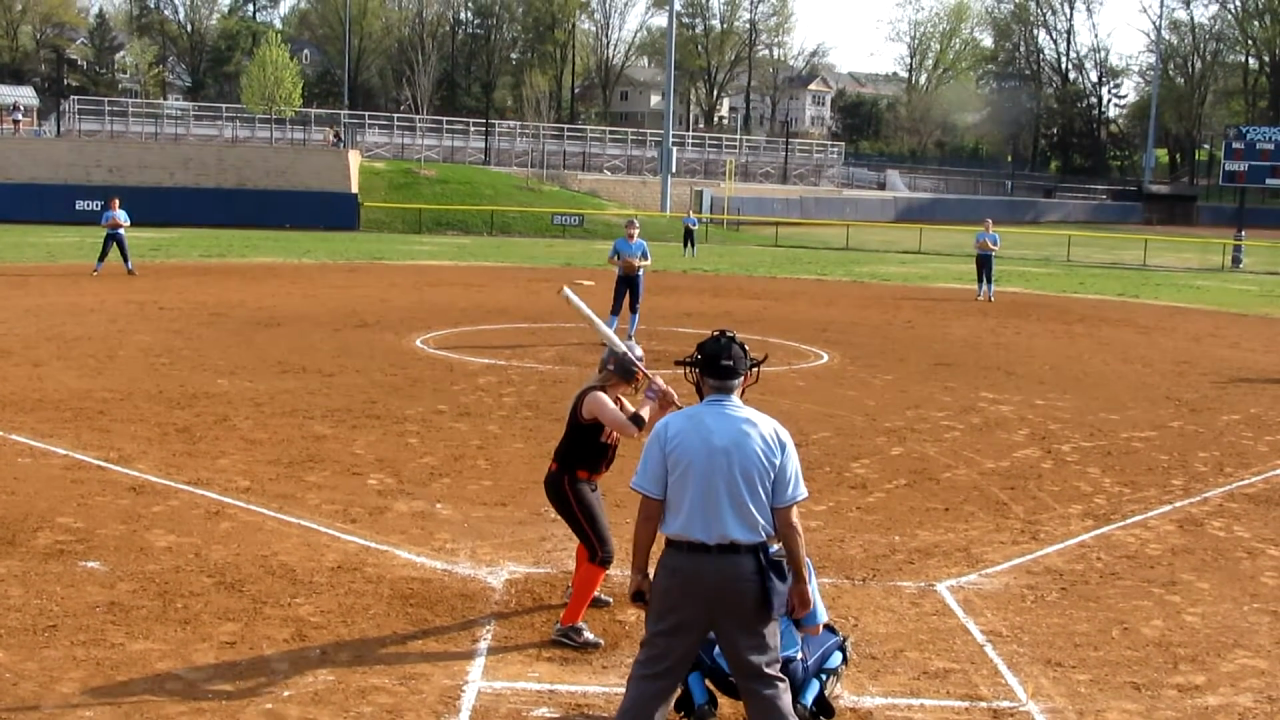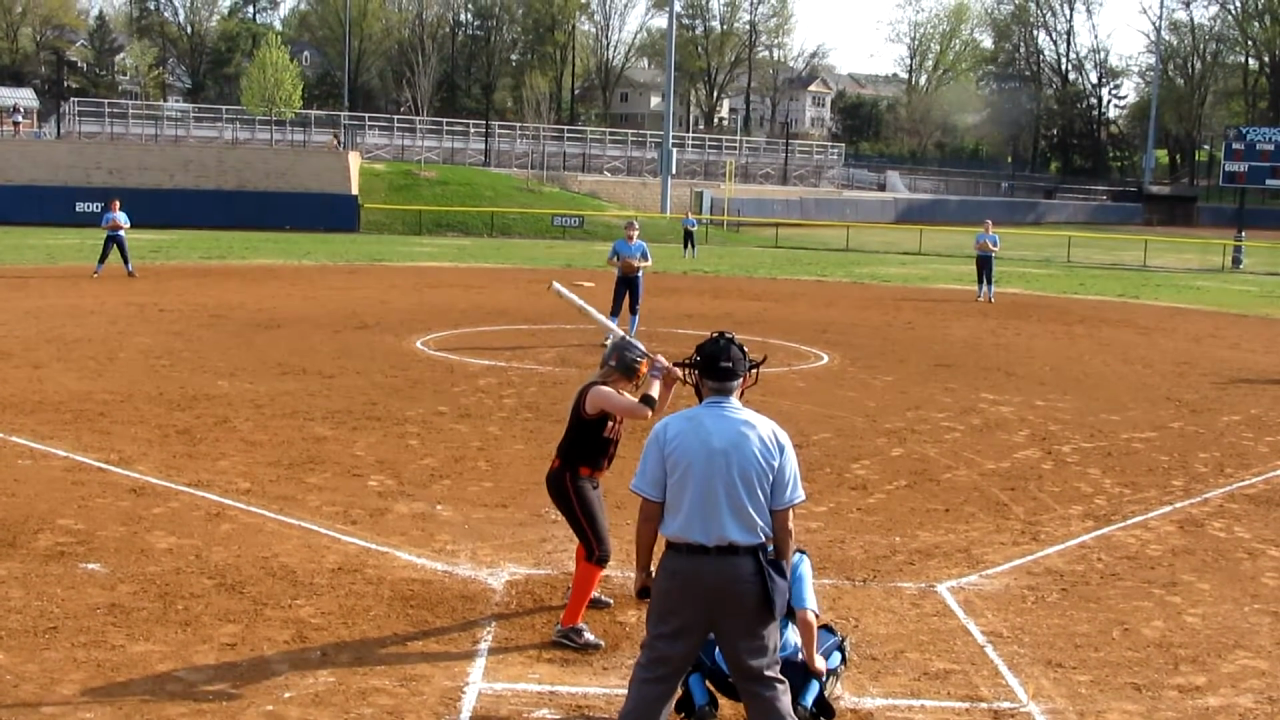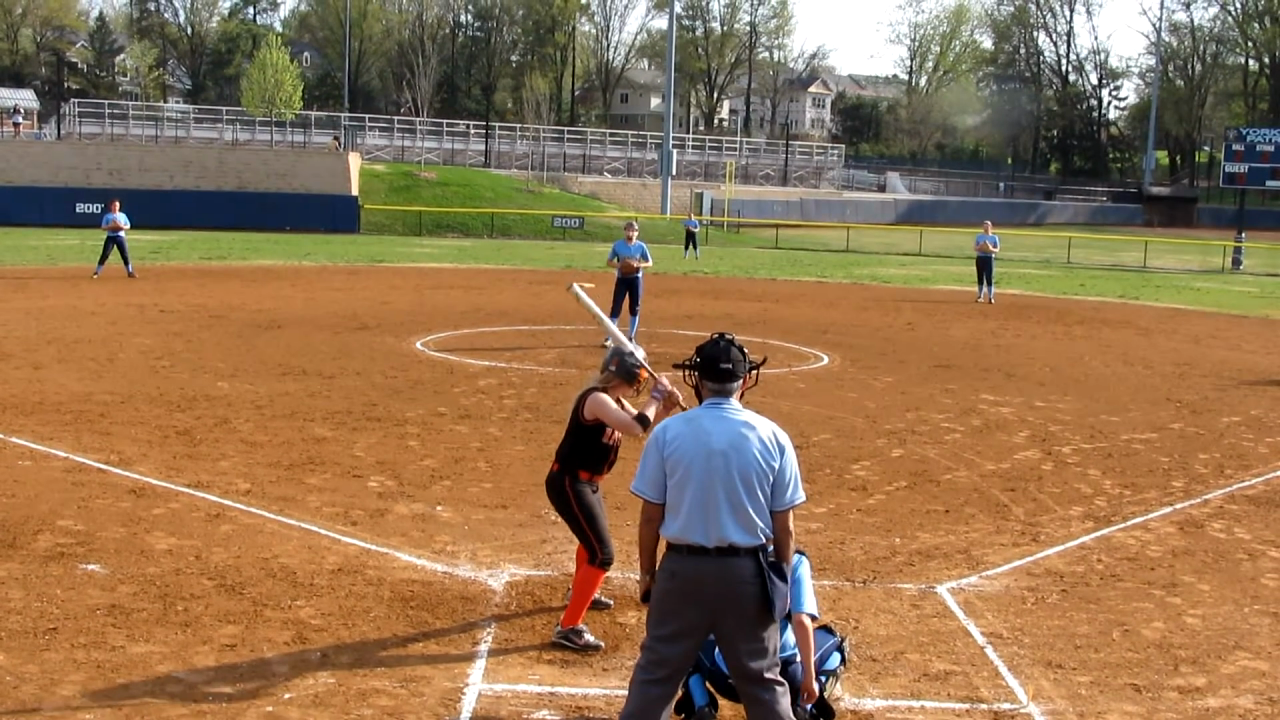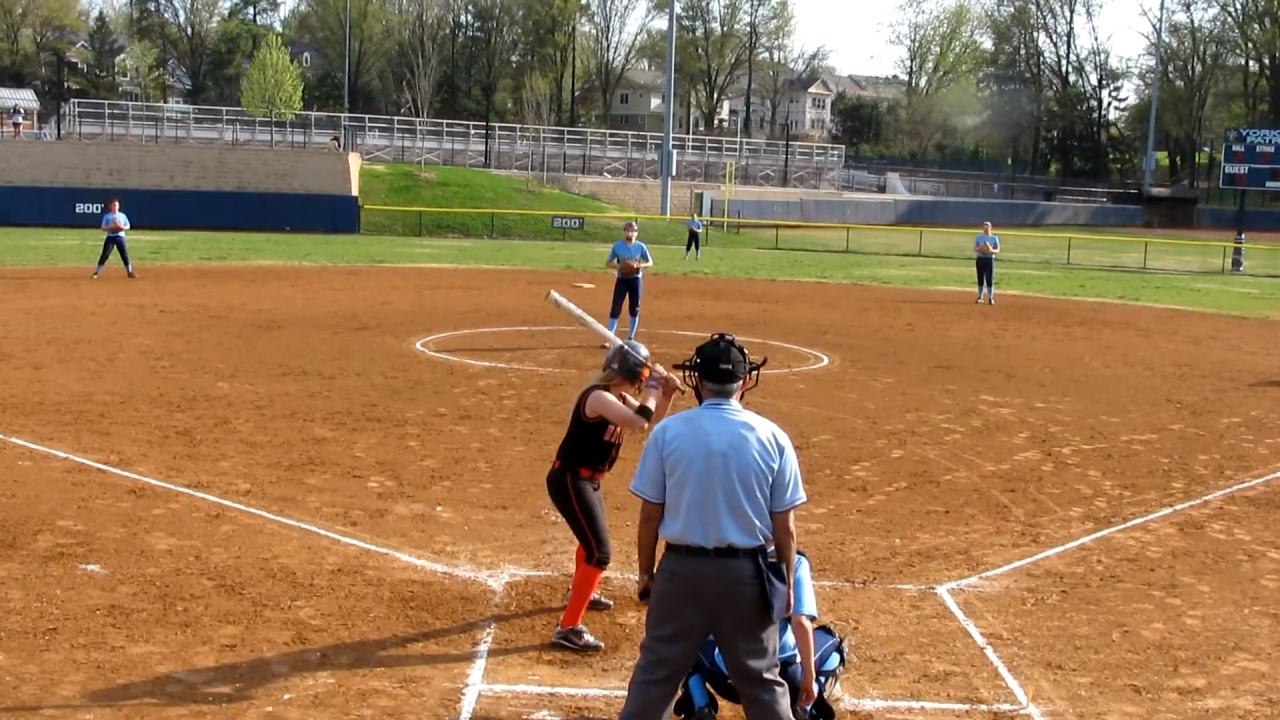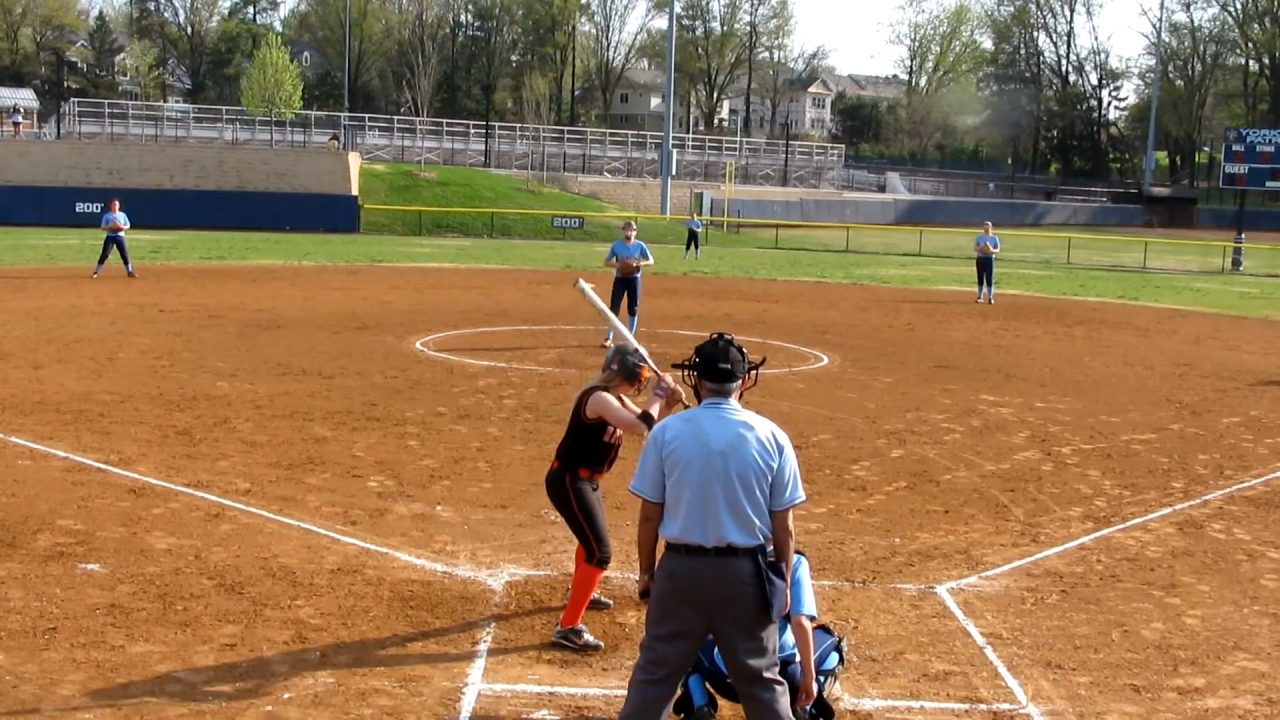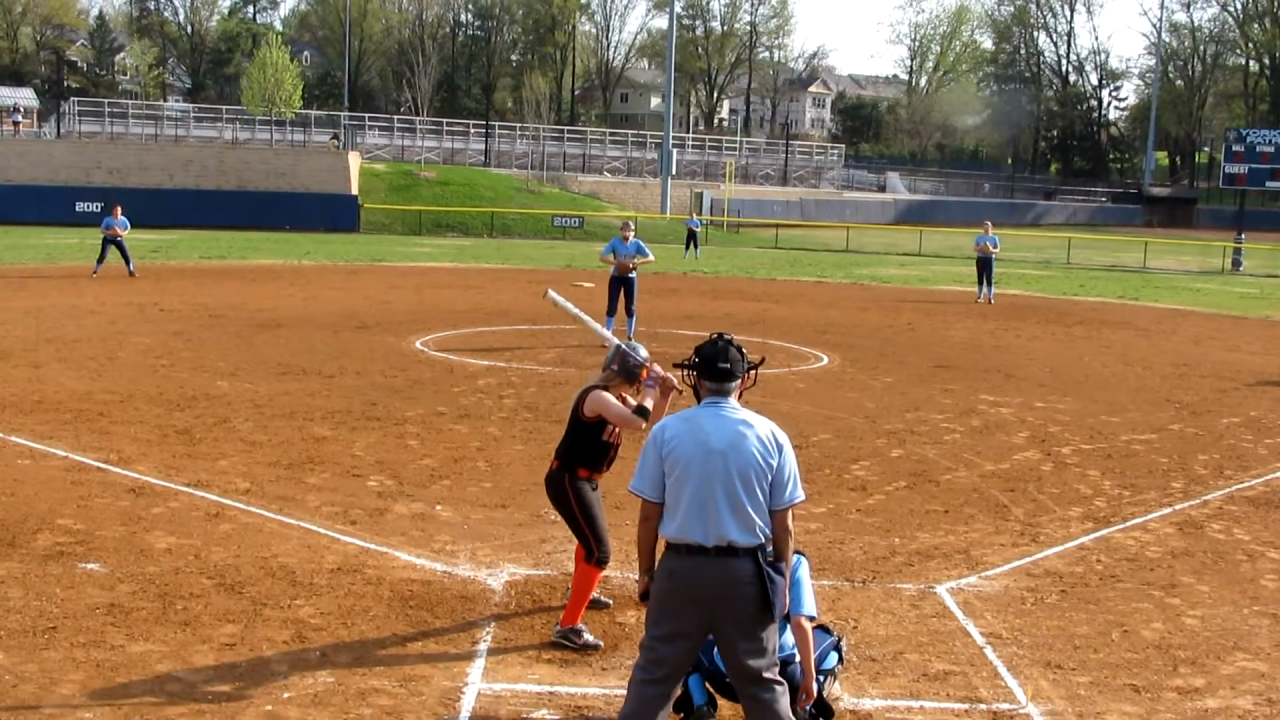
dt=0.4s
person 1, frame 1
left shoulder: (670, 428)
right shoulder: (772, 433)
left elbow: (649, 512)
right elbow: (787, 522)
left wrist: (639, 571)
right wrist: (799, 579)
left hip: (682, 565)
right hip: (746, 568)
left knee: (655, 668)
right knee: (762, 675)
person 1, frame 2
left shoulder: (668, 430)
right shoulder: (772, 435)
left elbow: (650, 514)
right elbow: (783, 524)
left wrist: (642, 570)
right wrist: (781, 577)
left hip: (682, 567)
right hip: (746, 570)
left knee: (656, 669)
right knee: (761, 676)
person 1, frame 3
left shoulder: (668, 432)
right shoulder: (772, 436)
left elbow: (651, 517)
right elbow: (783, 527)
left wrist: (647, 573)
right wrist: (782, 580)
left hip: (682, 568)
right hip: (747, 571)
left knee: (656, 670)
right knee: (761, 678)
person 1, frame 4
left shoulder: (667, 432)
right shoulder: (772, 437)
left elbow: (650, 516)
right elbow: (784, 527)
left wrist: (645, 572)
right wrist: (787, 583)
left hip: (681, 569)
right hip: (745, 572)
left knee: (655, 671)
right knee: (760, 678)
person 1, frame 5
left shoulder: (667, 431)
right shoulder: (771, 436)
left elbow: (650, 515)
right elbow: (783, 526)
left wrist: (646, 571)
right wrist: (783, 581)
left hip: (681, 568)
right hip: (746, 571)
left knee: (656, 670)
right knee: (760, 677)
person 1, frame 6
left shoulder: (666, 431)
right shoulder: (770, 435)
left elbow: (649, 515)
right elbow: (782, 525)
left wrist: (645, 572)
right wrist: (781, 581)
left hip: (681, 568)
right hip: (745, 572)
left knee: (654, 672)
right knee: (760, 679)
person 2, frame 1
left shoulder: (612, 399)
right shoulder: (596, 399)
left elbow: (645, 424)
right elbow: (631, 430)
left wrist: (662, 405)
right wrist: (650, 395)
left hip: (583, 481)
right hip: (568, 482)
left knee: (593, 536)
right knee: (602, 552)
left ankle: (580, 590)
right ankle: (568, 625)
person 2, frame 2
left shoulder: (612, 394)
right shoulder: (598, 393)
left elbow: (651, 410)
right elbow: (644, 411)
left wrist: (667, 385)
right wrist: (656, 375)
left hip: (586, 478)
right hip: (570, 479)
left knee: (592, 537)
right knee: (599, 551)
left ankle: (581, 592)
right ankle: (569, 626)
person 2, frame 3
left shoulder: (612, 400)
right shoulder: (597, 399)
left elbow: (642, 426)
right elbow: (635, 429)
left wrist: (665, 406)
right wrist: (656, 395)
left hip: (585, 481)
right hip: (569, 483)
left knee: (593, 539)
right knee: (602, 554)
left ankle: (581, 592)
right ankle: (568, 627)
person 2, frame 4
left shoulder: (616, 396)
right shoulder: (599, 397)
left elbow: (652, 418)
right elbow: (639, 423)
left wrist: (666, 393)
right wrist: (653, 386)
left hip: (587, 479)
right hip: (570, 481)
left knee: (592, 538)
right knee: (599, 553)
left ankle: (580, 593)
right ankle: (568, 627)
person 2, frame 5
left shoulder: (614, 398)
right shoulder: (599, 398)
left elbow: (644, 422)
right elbow: (640, 427)
left wrist: (667, 402)
right wrist: (659, 393)
left hip: (585, 479)
right hip: (569, 481)
left knee: (591, 538)
right knee: (599, 552)
left ankle: (581, 593)
right ankle: (568, 626)
person 2, frame 6
left shoulder: (616, 397)
right shoulder: (598, 397)
left elbow: (650, 419)
right elbow: (637, 422)
left wrist: (663, 392)
right wrist: (651, 386)
left hip: (585, 479)
right hip: (568, 481)
left knee: (591, 537)
right knee: (599, 552)
left ankle: (580, 592)
right ankle: (568, 626)
